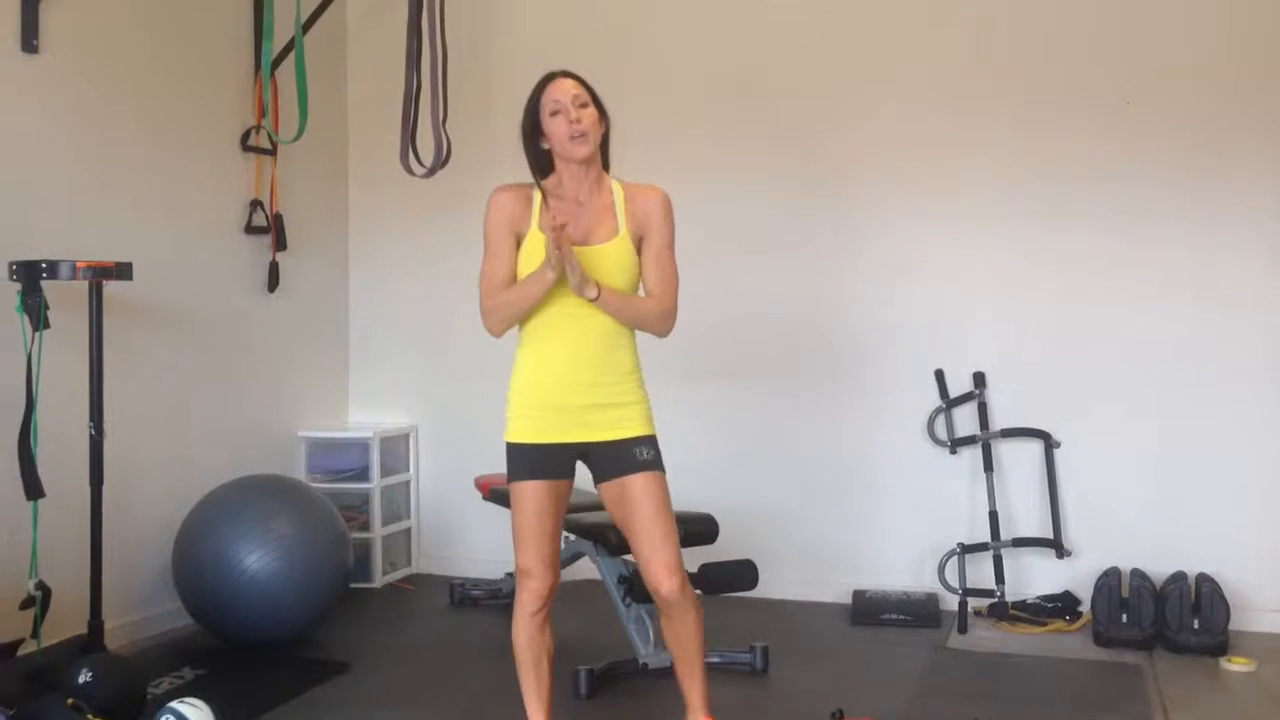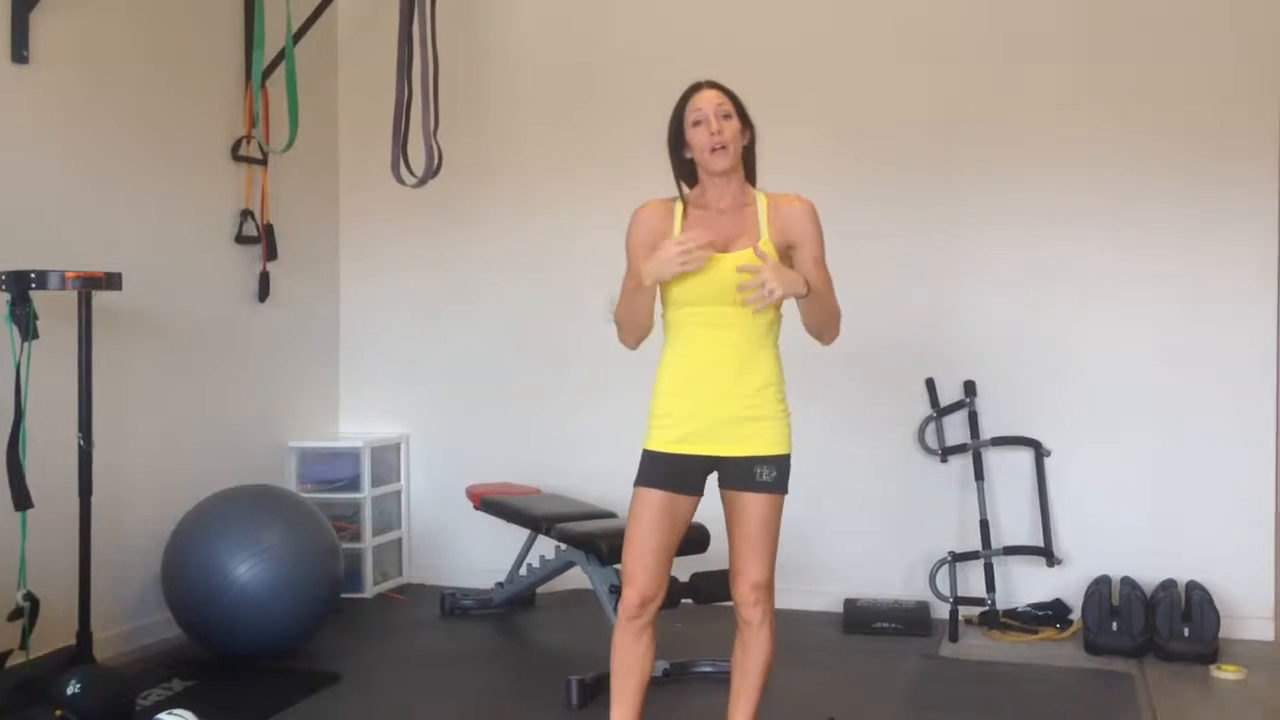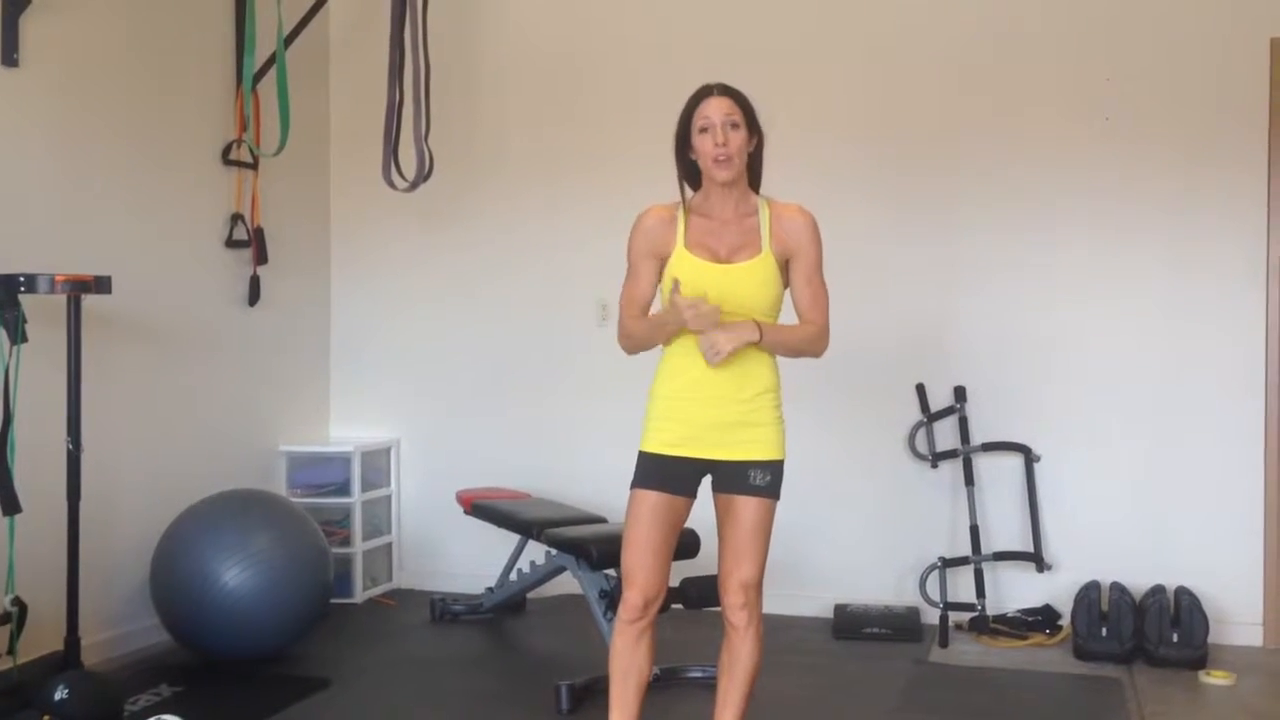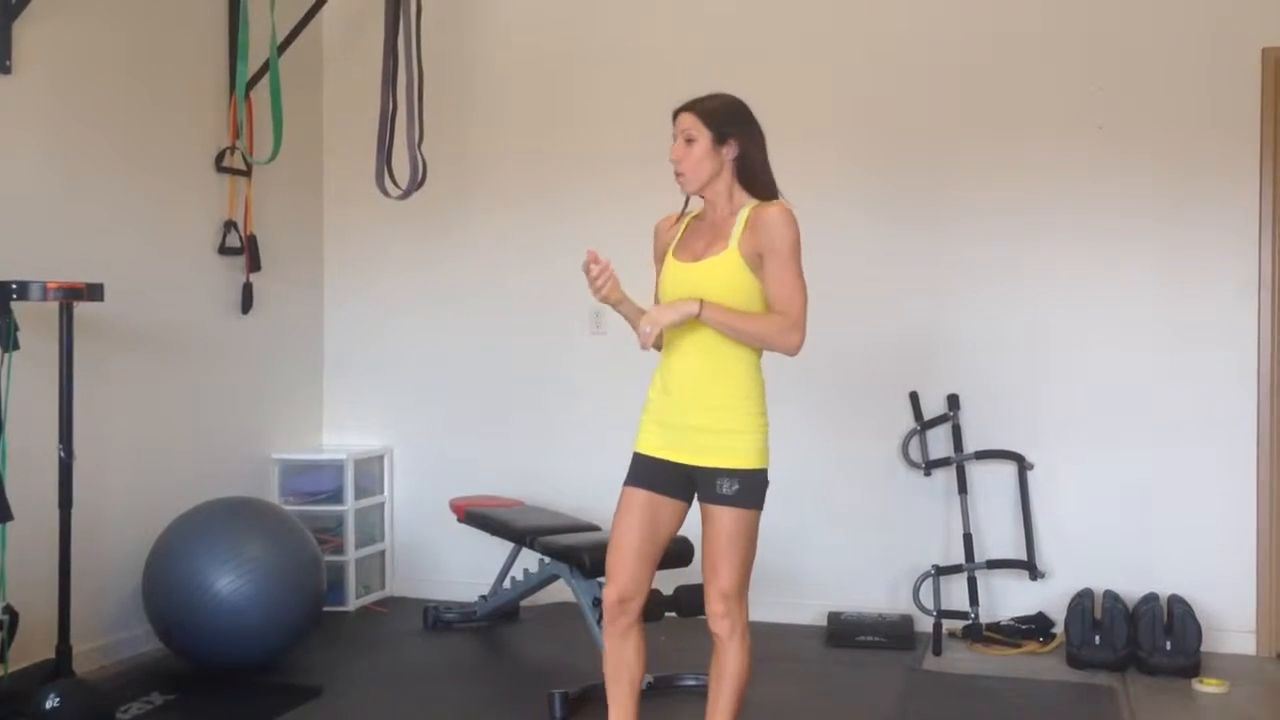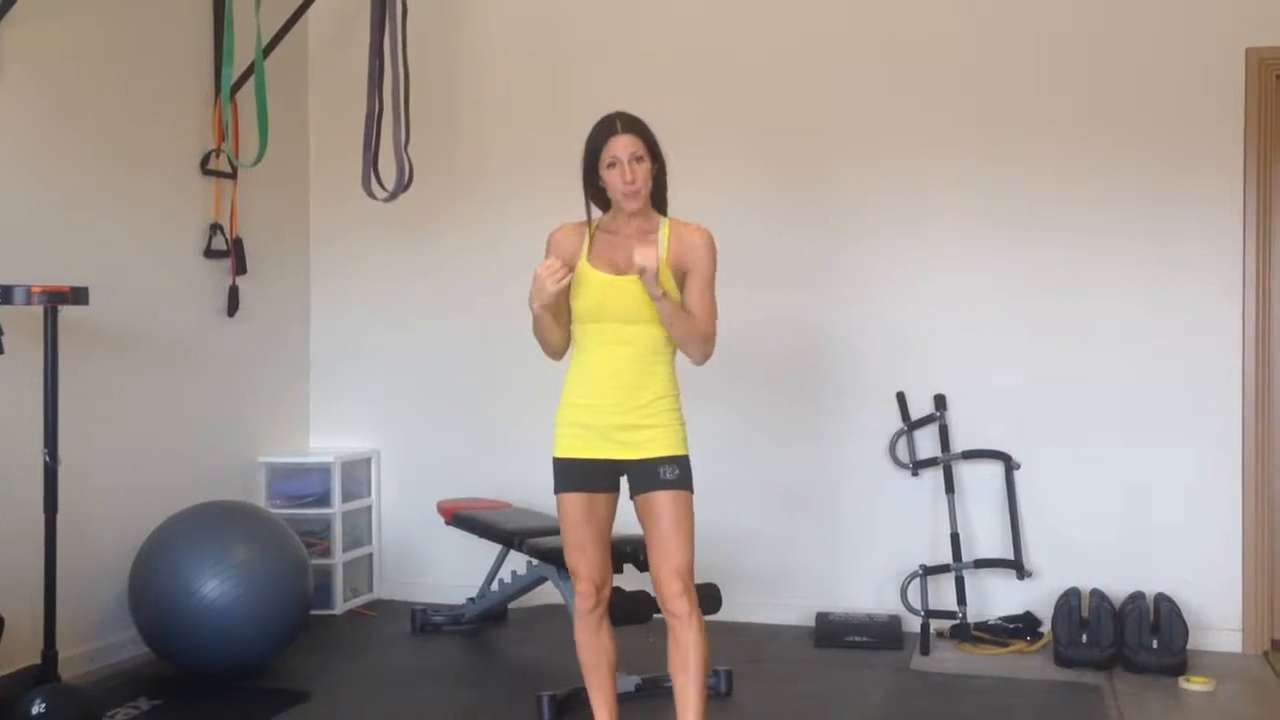
dt=1s
person 1, frame 1
left shoulder: (646, 204)
right shoulder: (512, 205)
left elbow: (661, 316)
right elbow: (493, 316)
left wrist: (585, 284)
right wrist: (548, 271)
left hip: (620, 415)
right hip: (538, 416)
left knee: (669, 584)
right knee: (535, 587)
person 1, frame 2
left shoulder: (789, 215)
right shoulder: (655, 218)
left elbow: (827, 328)
right elbow: (629, 336)
left wrist: (797, 285)
right wrist: (649, 278)
left hip: (756, 429)
right hip: (676, 428)
left knee: (753, 598)
right knee: (637, 597)
person 1, frame 3
left shoulder: (791, 225)
right shoulder: (657, 225)
left elbow: (815, 336)
right elbow: (629, 337)
left wrist: (749, 330)
right wrist: (671, 320)
left hip: (751, 434)
right hip: (673, 430)
left knee: (741, 601)
right knee: (638, 598)
person 1, frame 4
left shoulder: (769, 221)
right shoulder: (669, 230)
left elbow: (789, 334)
left wrist: (694, 307)
right wrist: (621, 302)
left hip: (732, 441)
right hip: (662, 435)
left knee: (724, 611)
right knee: (619, 598)
person 1, frame 5
left shoulder: (690, 241)
right shoulder: (568, 241)
left elbow: (701, 348)
right elbow: (556, 347)
left wrist: (657, 288)
right wrist: (540, 306)
left hip: (656, 435)
right hip: (582, 433)
left knee: (677, 595)
right knee: (588, 592)
